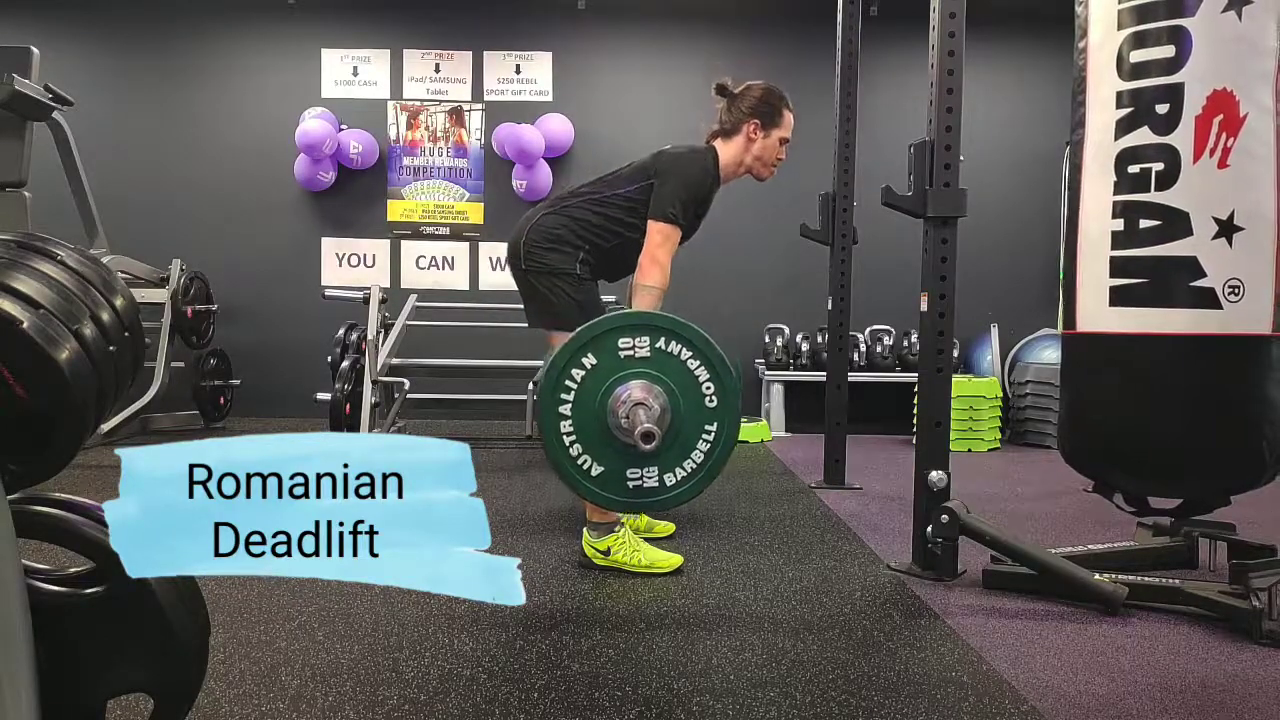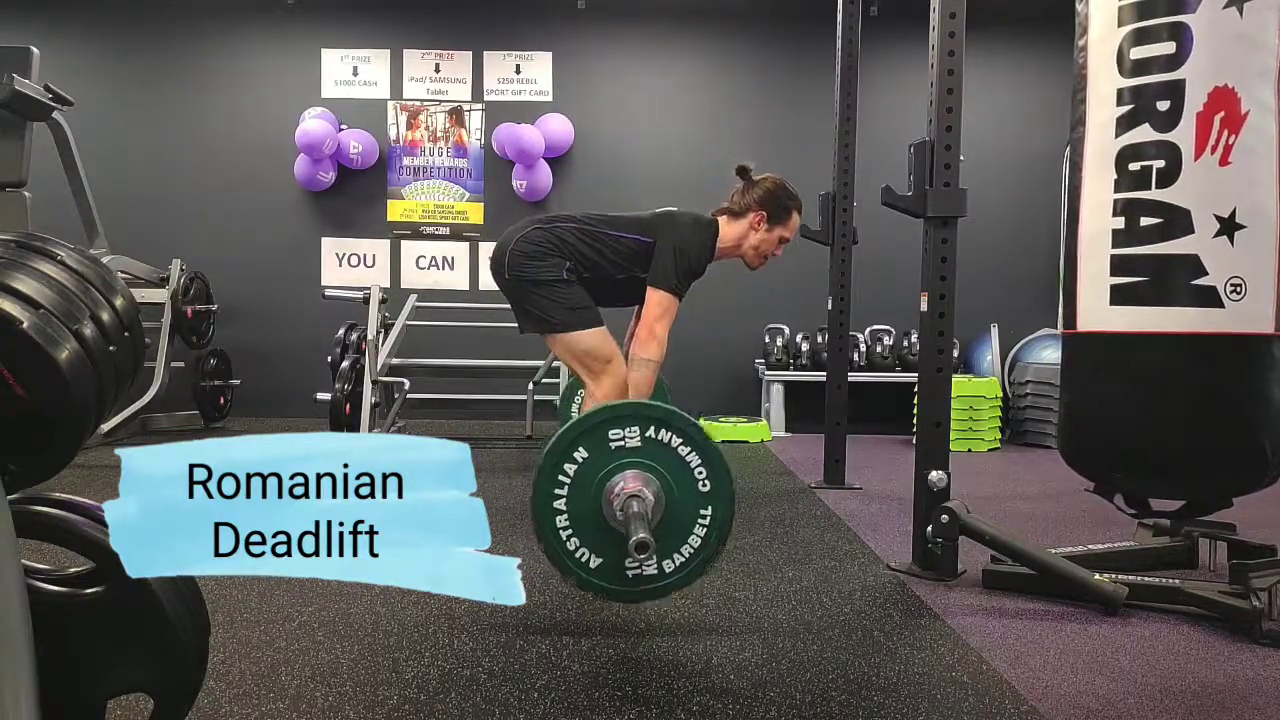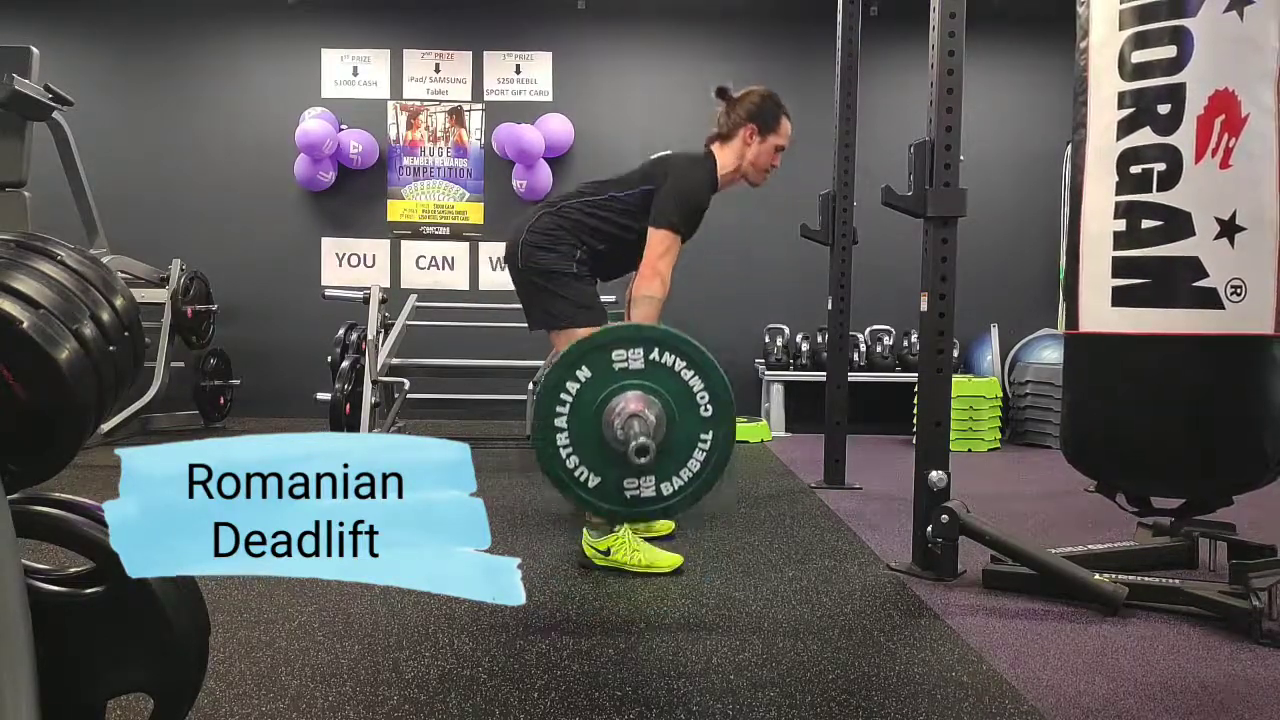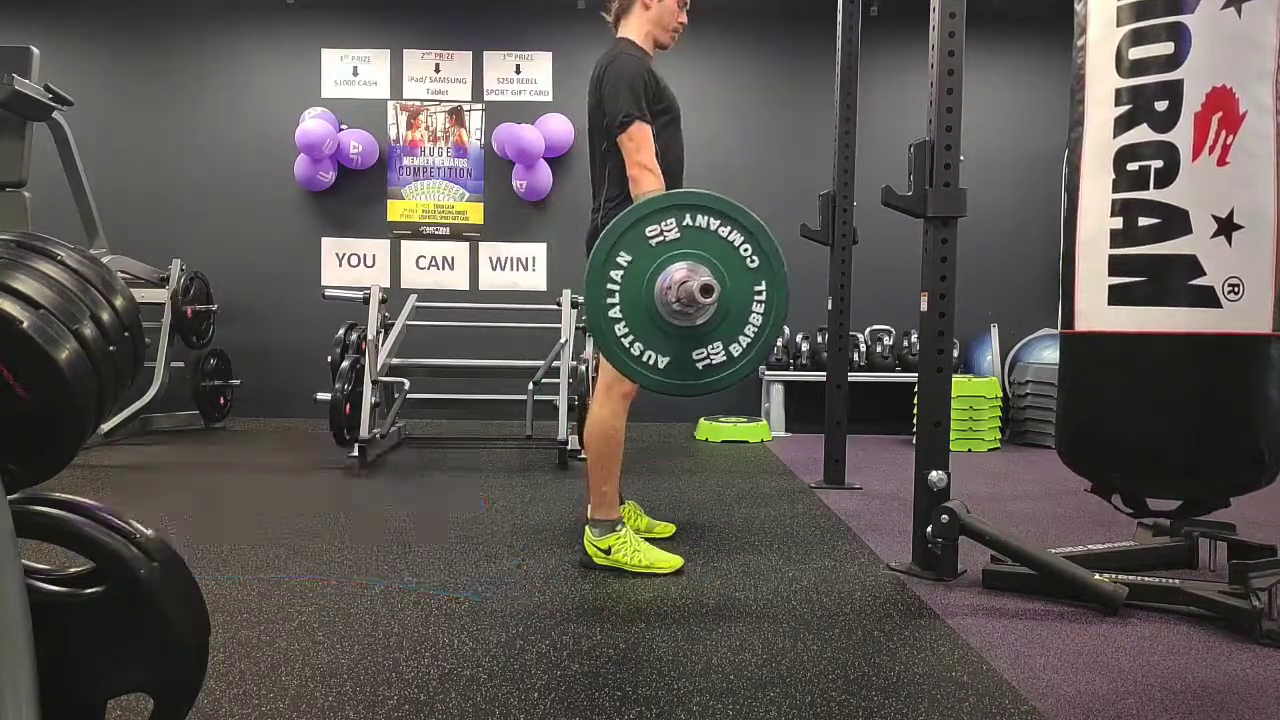
dt=1s
person 1, frame 1
left shoulder: (695, 171)
right shoulder: (692, 170)
left elbow: (644, 260)
right elbow: (654, 263)
left hip: (548, 249)
right hip: (551, 251)
left ankle: (611, 508)
right ankle: (604, 536)
person 1, frame 2
left shoulder: (690, 236)
right shoulder: (689, 239)
left elbow: (643, 328)
right elbow: (652, 334)
left hip: (528, 254)
right hip: (533, 256)
left knee: (608, 378)
right knee: (611, 380)
person 1, frame 3
left shoulder: (692, 174)
right shoulder: (692, 178)
left elbow: (646, 269)
right elbow: (653, 275)
left hip: (551, 253)
right hip: (547, 254)
right ankle: (603, 535)
person 1, frame 4
left shoulder: (629, 67)
right shoulder: (627, 66)
right elbow: (642, 169)
left knee: (619, 384)
right knee: (617, 386)
left ankle: (610, 508)
right ankle: (605, 534)
